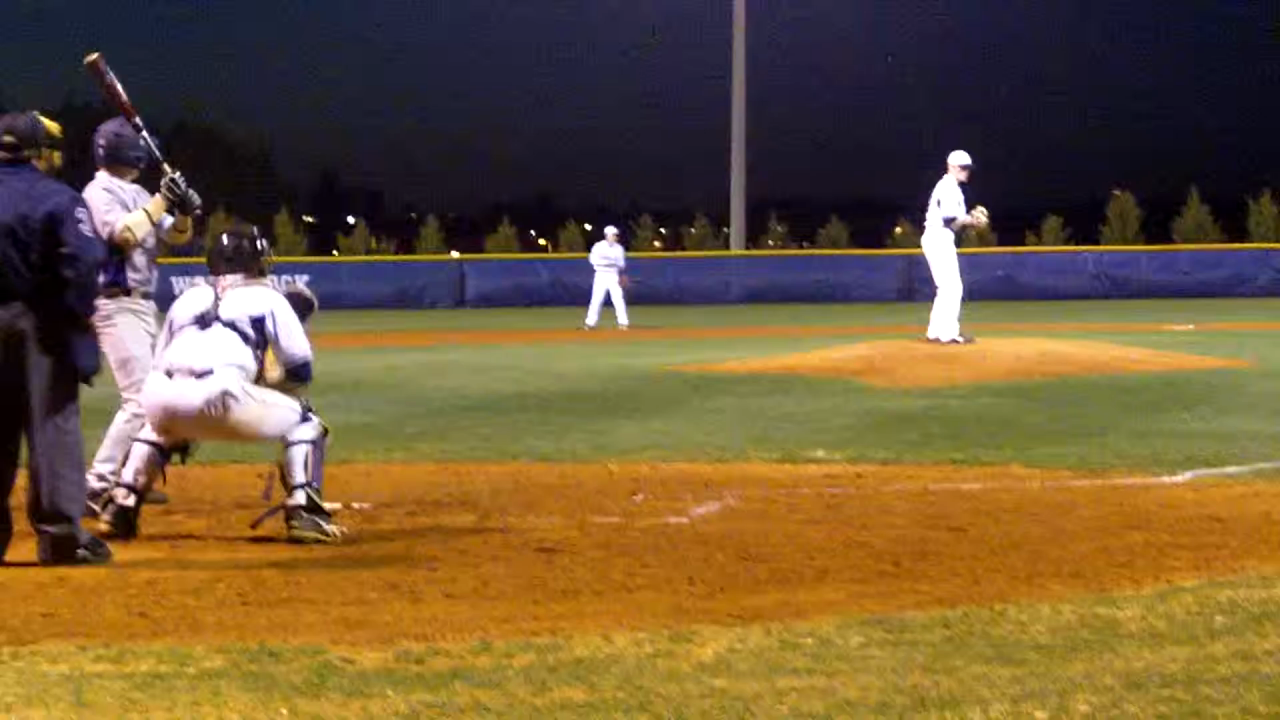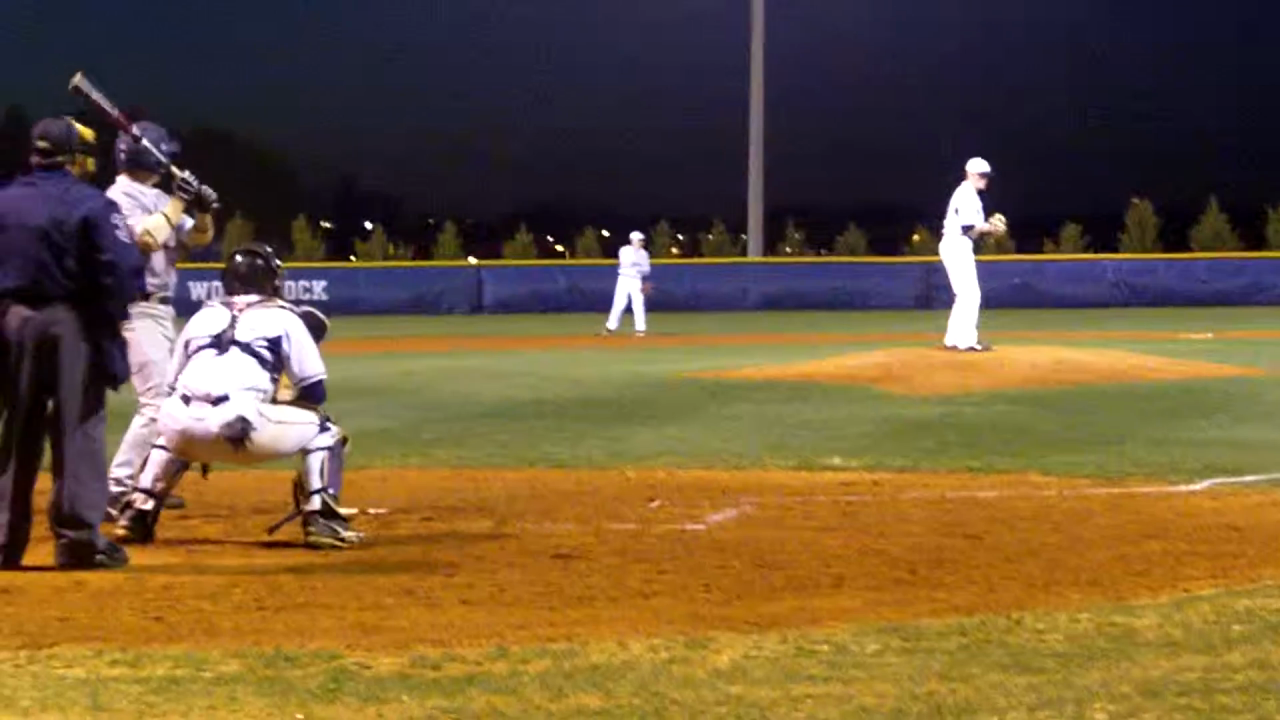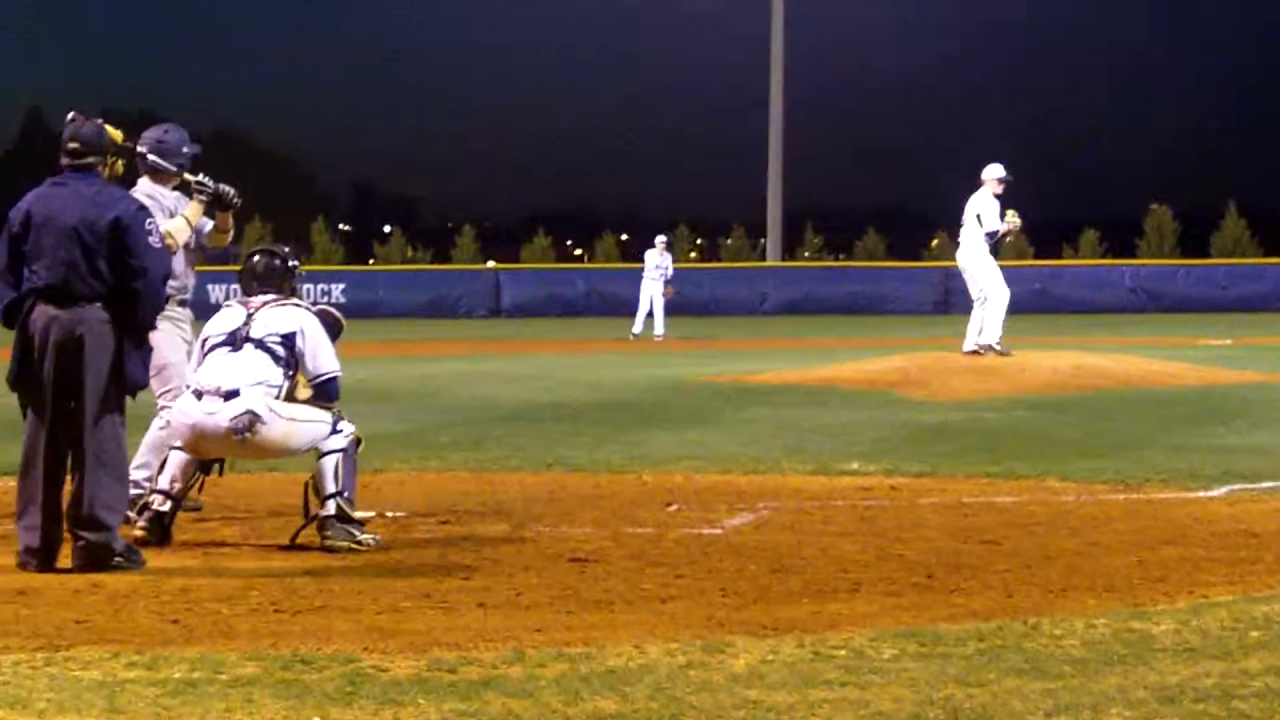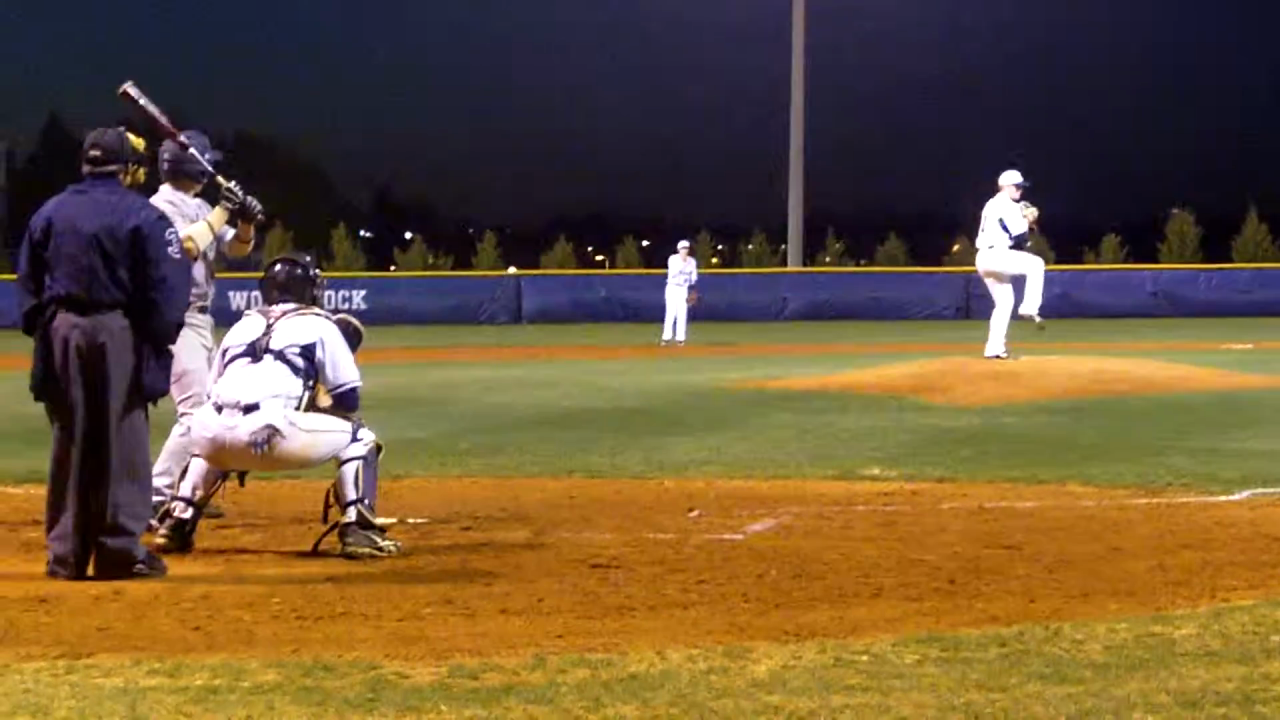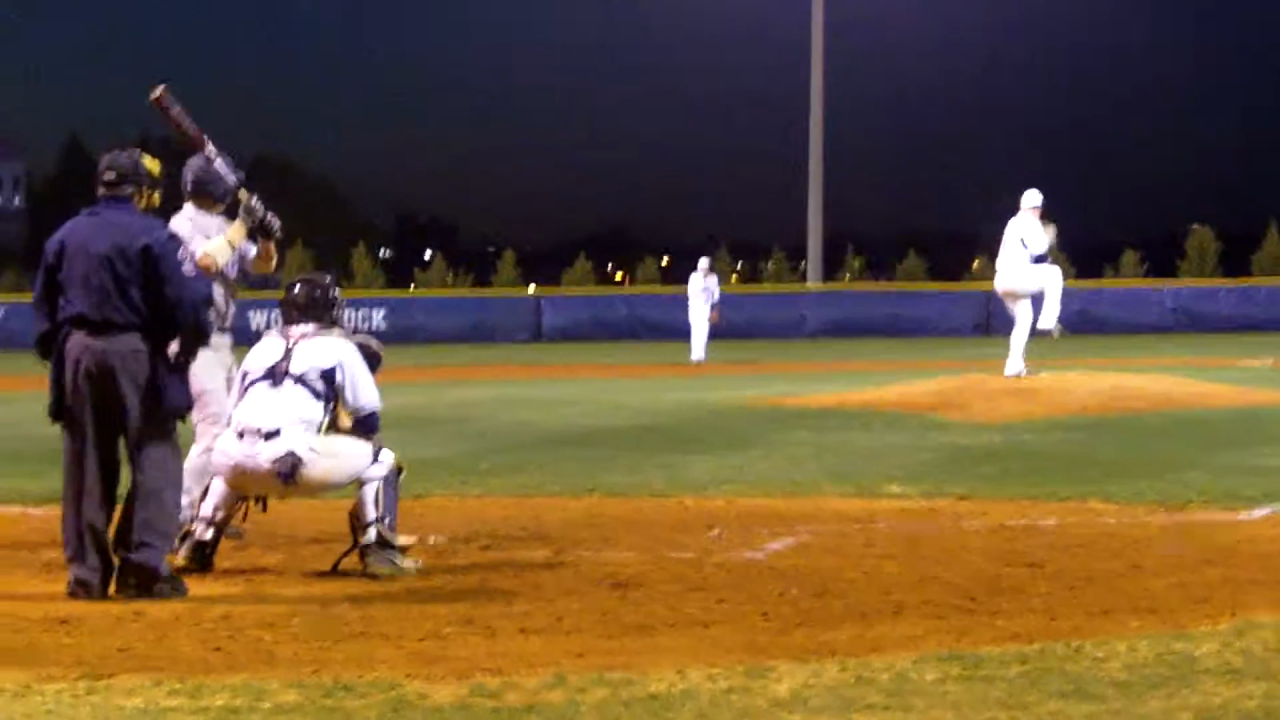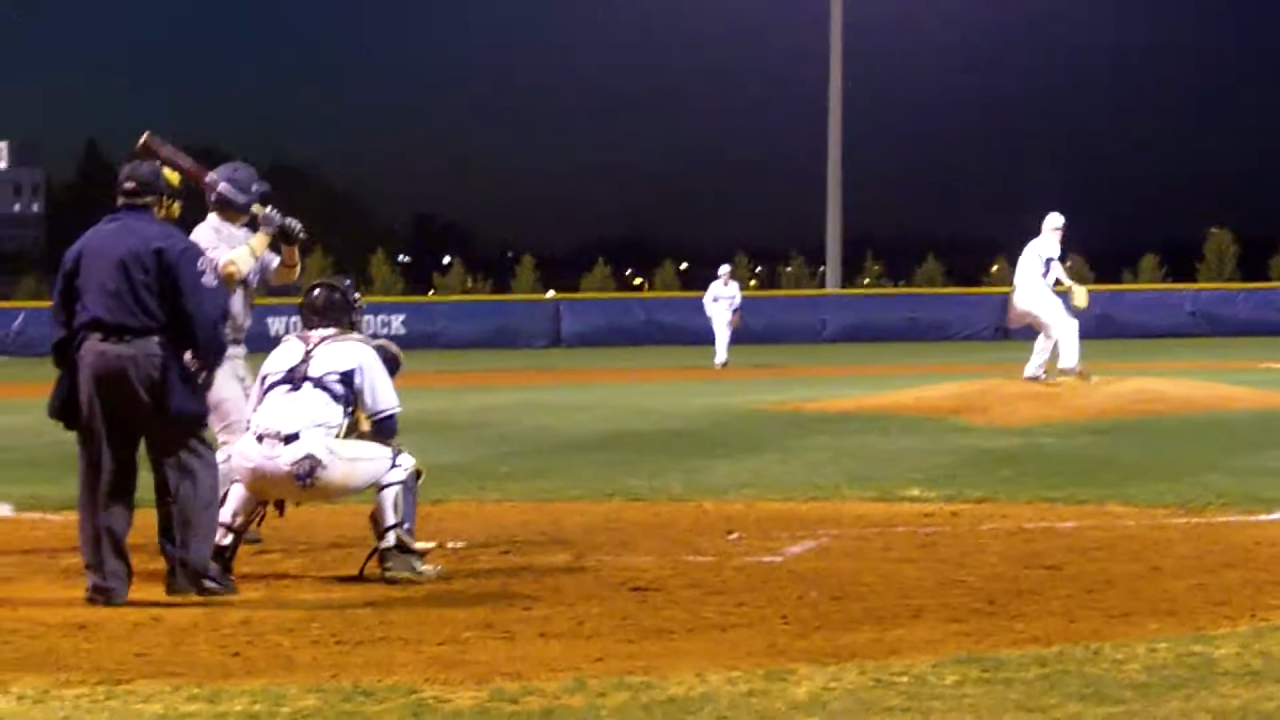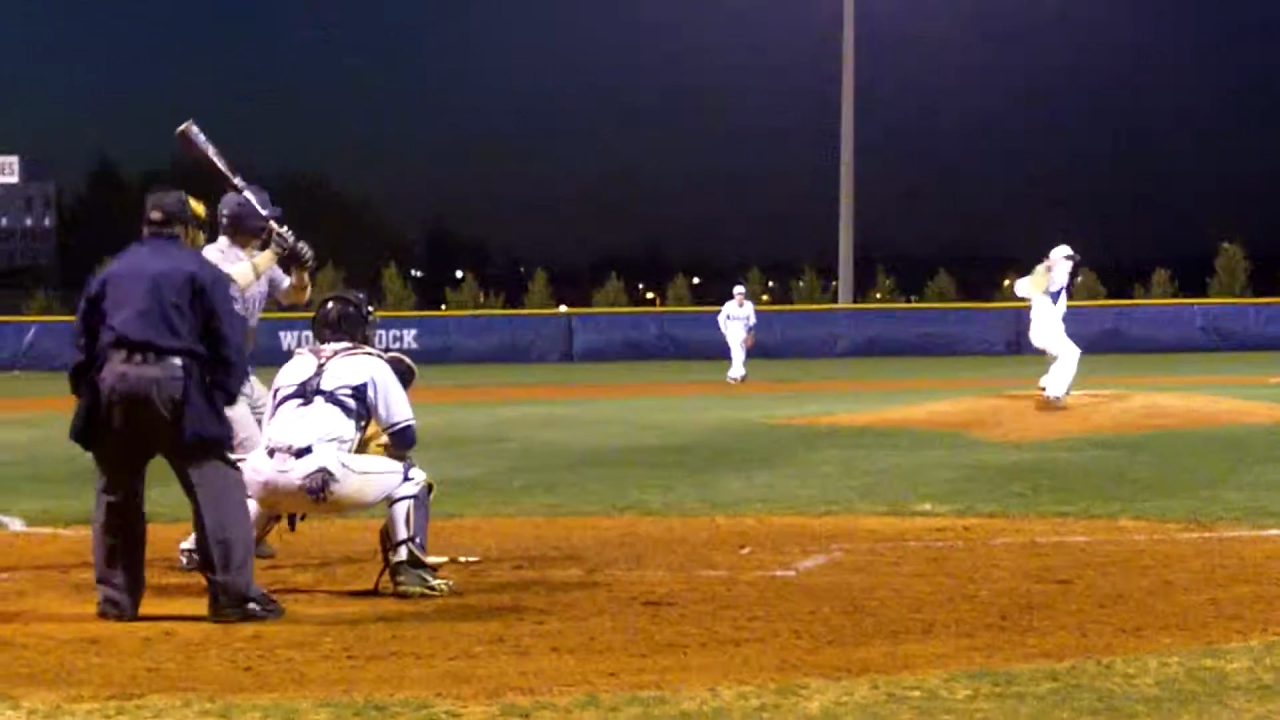
dt=0.2s
person 1, frame 1
right shoulder: (57, 198)
right elbow: (80, 267)
right wrist: (77, 316)
right hip: (42, 321)
right knee: (53, 426)
right ankle: (61, 536)
person 1, frame 2
right shoulder: (91, 203)
right elbow: (122, 271)
right wrist: (109, 319)
right hip: (73, 324)
right knee: (78, 431)
right ankle: (79, 540)
person 1, frame 3
right shoulder: (122, 207)
right elbow: (148, 276)
right wrist: (139, 327)
left hip: (41, 323)
right hip: (99, 325)
left knee: (43, 434)
right knee: (99, 433)
left ankle: (37, 543)
right ankle: (97, 544)
person 1, frame 4
left shoulder: (49, 212)
right shoulder: (142, 215)
left elbow: (28, 282)
right elbow: (168, 285)
left wrist: (42, 331)
right wrist: (163, 337)
left hip: (63, 332)
right hip: (120, 333)
left knee: (71, 444)
right knee: (124, 441)
left ankle: (67, 552)
right ankle: (120, 550)
person 1, frame 5
left shoulder: (64, 235)
right shoulder: (154, 235)
left elbow: (44, 307)
right elbow: (187, 301)
left wrist: (58, 356)
right wrist: (193, 339)
left hip: (77, 354)
right hip: (135, 354)
left knee: (86, 464)
right knee: (154, 460)
left ankle: (87, 573)
right ankle: (142, 566)
person 1, frame 6
left shoulder: (85, 243)
right shoulder: (173, 243)
left elbow: (63, 314)
right elbow: (203, 314)
left wrist: (72, 364)
right wrist: (207, 360)
left hip: (91, 357)
right hip: (152, 360)
left knee: (103, 473)
right knee: (186, 462)
left ankle: (104, 581)
right ankle: (191, 568)
person 1, frame 7
left shoulder: (113, 270)
right shoulder: (201, 270)
left elbow: (85, 341)
right elbow: (230, 343)
left wrist: (90, 389)
right wrist: (219, 396)
left hip: (114, 381)
right hip: (174, 381)
left knee: (117, 493)
right knee: (217, 487)
left ankle: (116, 597)
right ankle: (234, 594)
person 2, frame 1
left shoulder: (137, 193)
right shoulder: (98, 193)
left elbow: (177, 235)
right elbow: (128, 235)
left wrist: (184, 210)
right wrist: (162, 198)
left hip: (144, 305)
right hip: (117, 307)
right knee: (140, 397)
right ankle: (96, 488)
person 2, frame 2
left shoulder: (158, 197)
right shoulder: (119, 197)
left elbow: (199, 237)
right elbow: (147, 239)
left wrist: (202, 210)
right wrist: (177, 201)
left hip: (162, 309)
right hip: (136, 312)
left knee: (172, 398)
right knee: (157, 402)
right ankle: (114, 492)
person 2, frame 3
left shoulder: (178, 200)
right shoulder: (140, 199)
left elbow: (217, 239)
right elbow: (168, 240)
left wrist: (223, 210)
right wrist: (198, 202)
left hip: (180, 312)
right hip: (156, 315)
right knee: (176, 404)
right ankle: (132, 494)
person 2, frame 4
left shoulder: (199, 207)
right shoulder: (162, 205)
left elbow: (238, 247)
right elbow: (190, 244)
left wrist: (246, 220)
right wrist: (223, 210)
left hip: (200, 319)
left knee: (208, 407)
right knee: (195, 411)
right ankle: (152, 501)
person 2, frame 5
left shoulder: (223, 226)
right shoulder: (183, 224)
left elbow: (263, 265)
right elbow: (208, 261)
left wrist: (266, 237)
right wrist: (242, 226)
left hip: (219, 340)
left knee: (228, 429)
right knee: (215, 432)
right ankle: (172, 521)
person 2, frame 6
left shoulder: (247, 238)
right shoulder: (205, 234)
left elbow: (285, 275)
right elbow: (231, 270)
left wrist: (291, 243)
right wrist: (264, 236)
left hip: (233, 350)
left knee: (248, 434)
right knee: (236, 440)
person 2, frame 7
left shoulder: (264, 259)
right shoulder: (215, 255)
left elbow: (297, 296)
right elbow: (232, 280)
left wrist: (300, 266)
right wrist: (269, 254)
right knee: (250, 457)
right ankle: (200, 547)
person 3, frame 1
left shoulder: (188, 296)
right shoulder: (267, 296)
right elbow: (301, 372)
right wrist: (275, 386)
left hip: (161, 396)
right hip: (215, 397)
left knee: (159, 427)
right knee: (303, 422)
left ankle: (120, 509)
right ankle: (304, 513)
person 3, frame 2
left shoulder: (202, 316)
right shoulder: (283, 316)
right elbow: (314, 393)
right wrist: (286, 404)
left hip: (179, 420)
right hip: (233, 421)
right knee: (323, 430)
left ankle: (137, 514)
right ankle: (322, 520)
person 3, frame 3
left shoulder: (221, 315)
right shoulder: (299, 314)
right elbow: (328, 391)
left hip: (190, 417)
right hip: (246, 418)
right knee: (337, 430)
left ankle: (154, 516)
right ankle: (337, 522)
person 3, frame 4
left shoulder: (242, 324)
right shoulder: (319, 325)
right elbow: (348, 402)
left hip: (210, 430)
right hip: (265, 430)
right knee: (358, 438)
left ankle: (175, 524)
right ankle: (358, 530)
person 3, frame 5
left shoulder: (261, 346)
right shoulder: (340, 346)
right elbow: (368, 424)
right wrist: (343, 430)
left hip: (235, 457)
right hip: (288, 457)
right knee: (378, 460)
left ankle: (197, 545)
right ankle: (378, 549)
person 3, frame 6
left shoulder: (281, 350)
right shoulder: (359, 350)
right elbow: (386, 428)
right wrist: (364, 432)
left hip: (255, 460)
right hip: (307, 461)
right knee: (399, 464)
left ankle: (217, 551)
right ankle: (398, 554)
person 3, frame 7
left shoulder: (291, 364)
right shoulder: (371, 363)
right elbow: (405, 439)
left hip: (266, 474)
right hip: (319, 474)
right knee: (409, 477)
right ankle: (409, 571)
person 4, frame 1
left shoulder: (947, 187)
right shoulder: (949, 187)
right elbow: (949, 220)
left wrist: (969, 219)
right wrist: (969, 220)
left hip: (939, 240)
right hip: (939, 240)
left knee: (946, 288)
right knee: (952, 286)
left ankle: (936, 332)
right ankle: (949, 333)
person 4, frame 2
left shoulder: (964, 194)
right shoulder: (968, 195)
right elbow: (967, 227)
left wrist: (986, 227)
right wrist: (988, 228)
left hip: (955, 247)
right hip: (957, 246)
left knee: (964, 295)
right knee: (970, 294)
left ankle: (953, 339)
right ankle: (967, 340)
person 4, frame 3
left shoulder: (976, 199)
right shoulder: (989, 201)
right elbow: (992, 234)
left wrist: (1004, 226)
right wrist: (1008, 227)
left hip: (965, 253)
right hip: (975, 252)
left knee: (982, 299)
right knee: (999, 293)
left ankle: (972, 344)
right ankle: (989, 340)
person 4, frame 4
left shoulder: (991, 204)
right shoulder: (1009, 206)
right elbow: (1021, 237)
left wrist: (1023, 217)
right wrist: (1027, 221)
left hip: (983, 259)
right hip: (997, 255)
left knee: (1004, 302)
right knee: (1035, 264)
left ankle: (994, 349)
right ankle: (1030, 307)
person 4, frame 5
left shoulder: (1013, 223)
right shoulder: (1032, 224)
right elbow: (1040, 257)
left wrist: (1044, 238)
right wrist: (1047, 240)
left hip: (1001, 280)
right hip: (1018, 273)
left knee: (1024, 320)
right knee: (1054, 276)
left ankle: (1014, 367)
right ankle: (1047, 323)
person 4, frame 6
left shoulder: (1032, 246)
right shoulder: (1050, 243)
right elbow: (1051, 262)
left wrist: (1015, 308)
right wrist: (1067, 280)
left hip: (1021, 296)
right hip: (1035, 292)
left knee: (1049, 332)
right knee: (1067, 324)
left ankle: (1033, 371)
right ankle: (1068, 363)
person 4, frame 7
left shoulder: (1059, 273)
right shoulder: (1056, 277)
left hip: (1055, 331)
right hip: (1043, 332)
right knee: (1071, 353)
left ankle: (1048, 383)
right ankle: (1054, 394)
